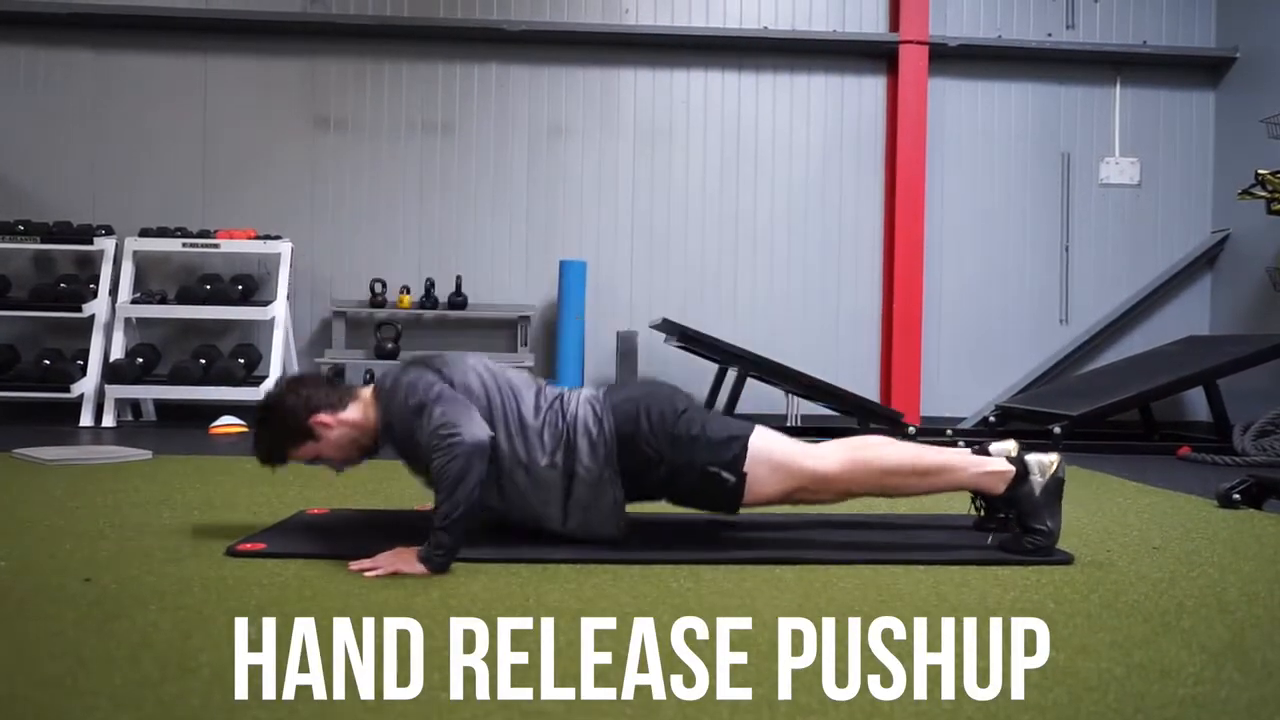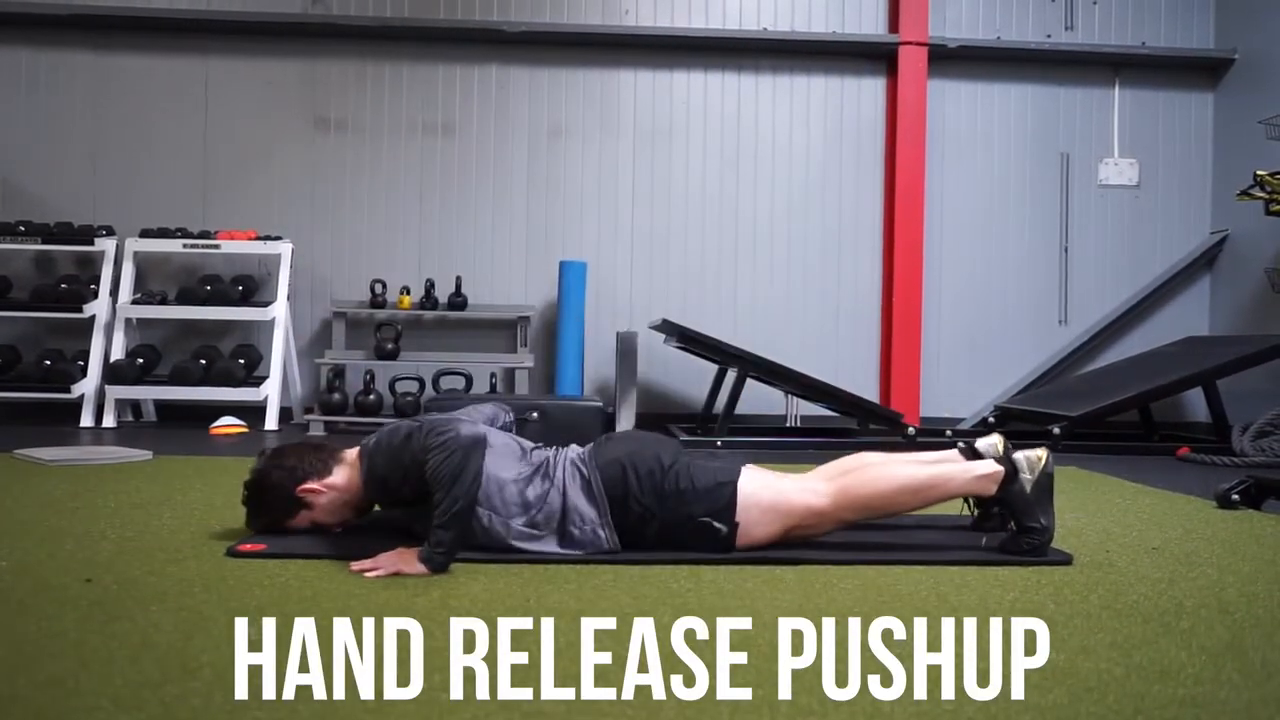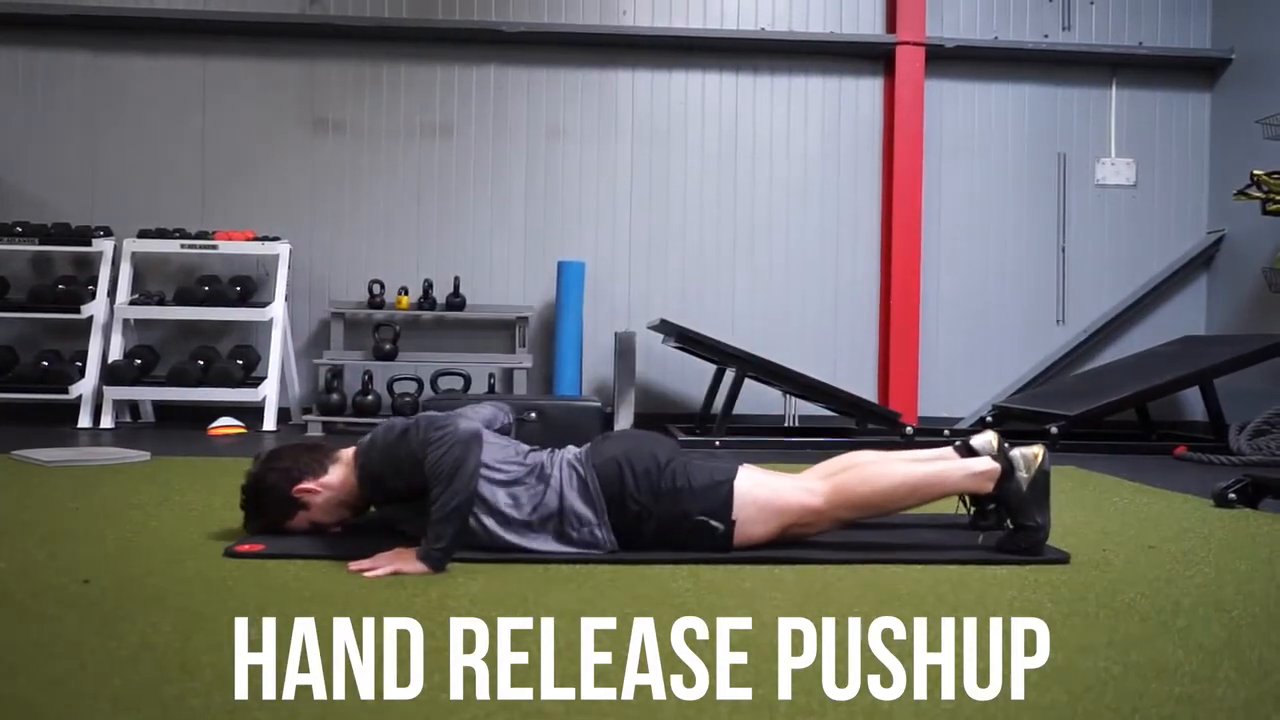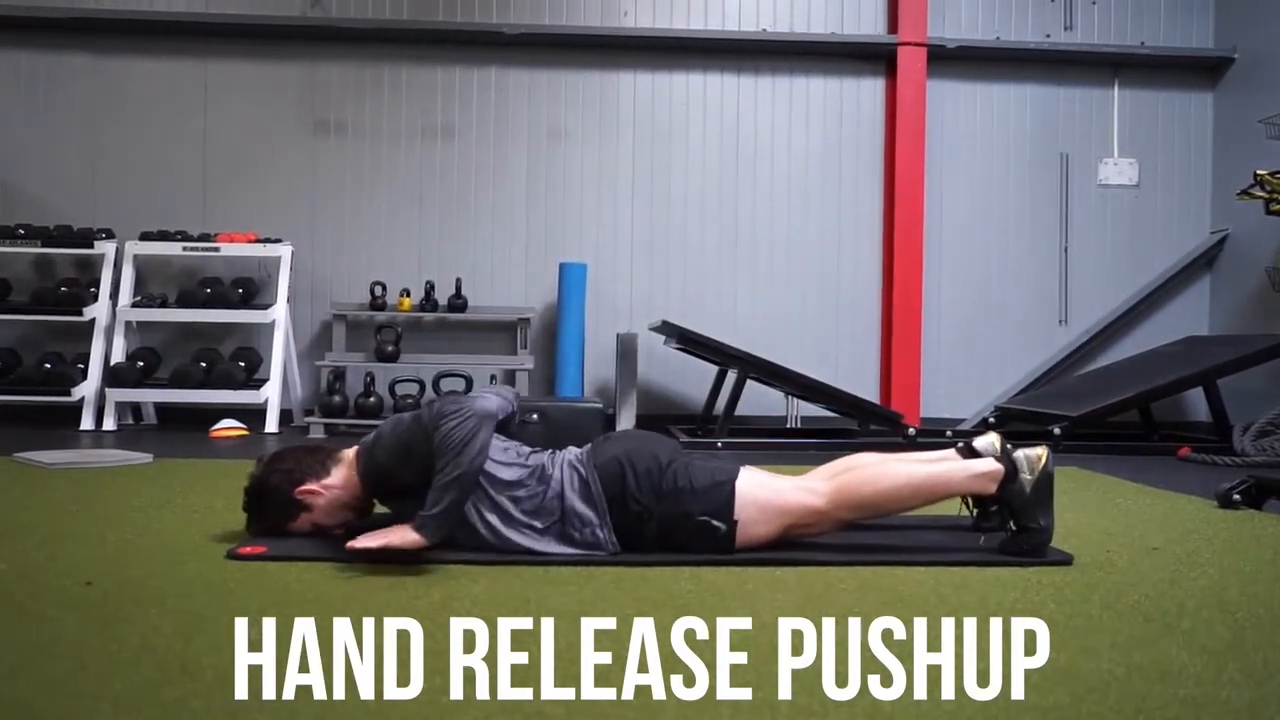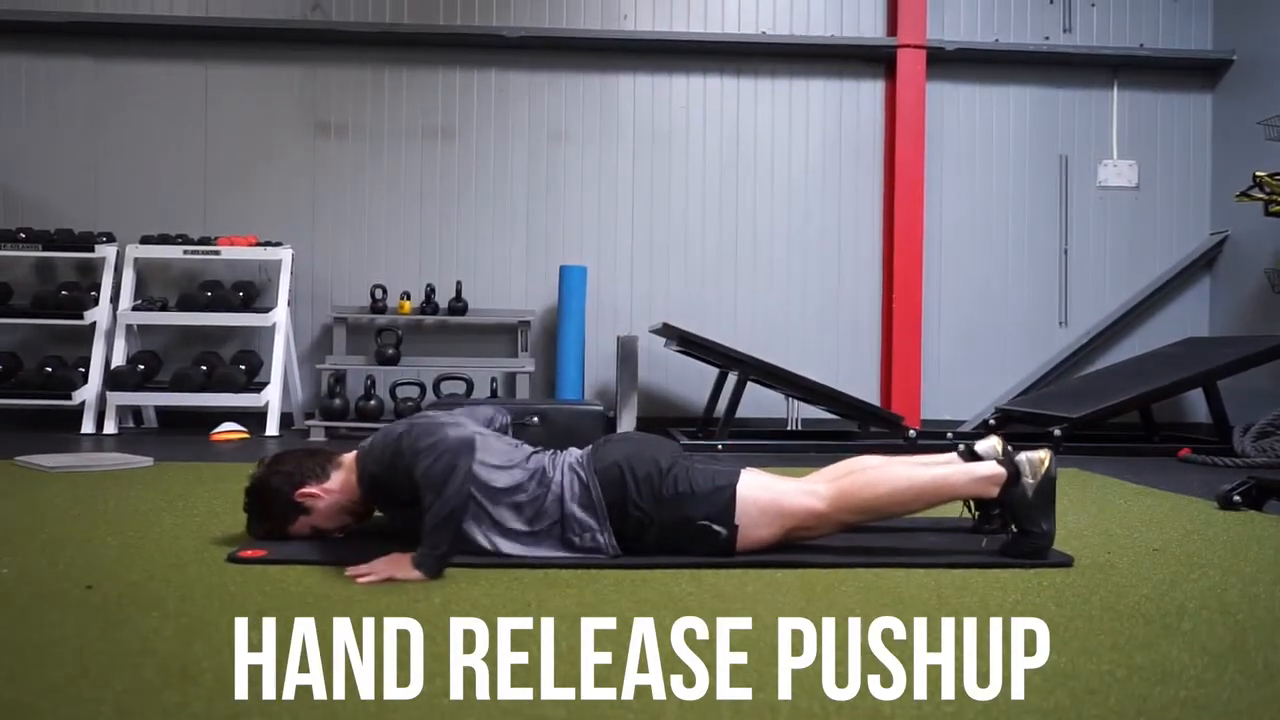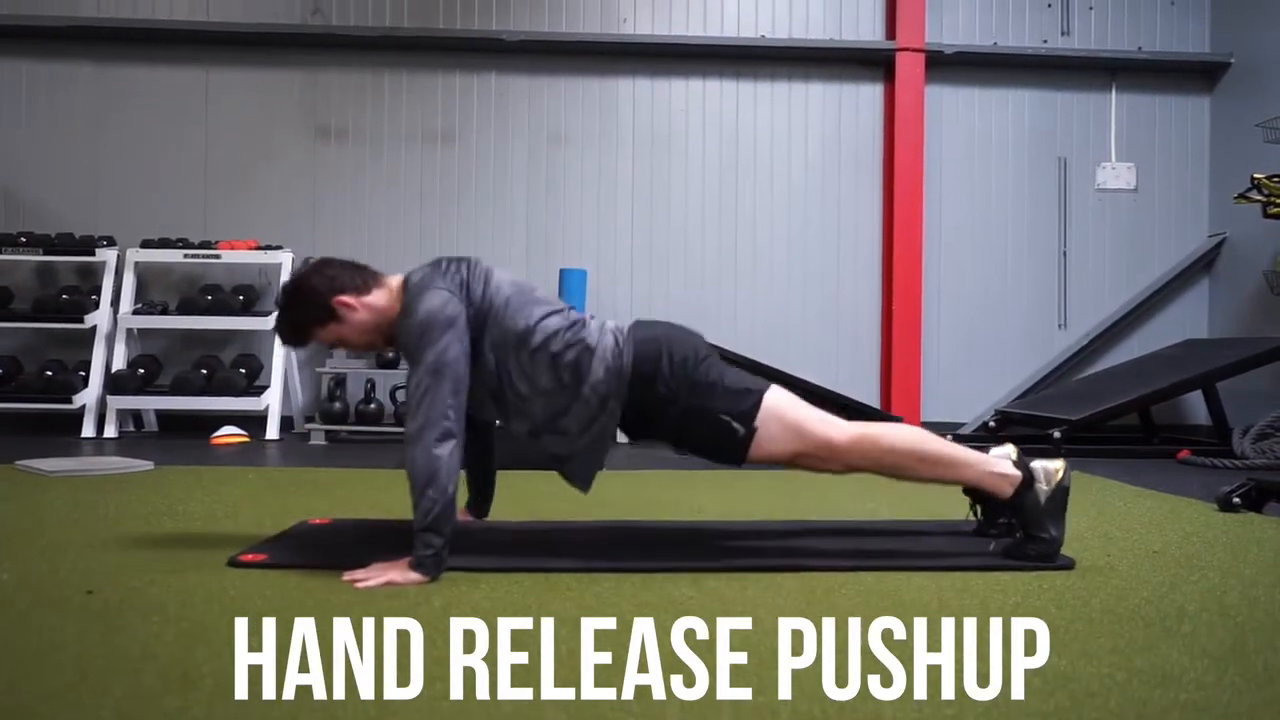
dt=0.5s
person 1, frame 1
left shoulder: (402, 393)
right shoulder: (417, 383)
left elbow: (471, 444)
left wrist: (433, 552)
right wrist: (455, 517)
left hip: (631, 440)
right hip: (624, 424)
left knee: (818, 473)
right knee: (815, 475)
left ankle: (1011, 474)
right ankle: (989, 455)
person 1, frame 2
left shoulder: (384, 459)
right shoulder: (403, 451)
left elbow: (464, 442)
right elbow: (493, 413)
left wrist: (432, 554)
right wrist: (438, 522)
left hip: (626, 496)
right hip: (615, 476)
left knee: (815, 506)
right knee: (810, 495)
left ankle: (1002, 474)
right ankle: (977, 457)
person 1, frame 3
left shoulder: (381, 456)
right shoulder: (400, 454)
left elbow: (460, 438)
right elbow: (493, 413)
left wrist: (430, 550)
right wrist: (428, 522)
left hip: (623, 495)
right hip: (615, 474)
left knee: (810, 504)
right knee: (810, 495)
left ankle: (994, 471)
right ankle: (971, 455)
person 1, frame 4
left shoulder: (385, 454)
right shoulder: (403, 456)
left elbow: (472, 414)
right elbow: (500, 400)
left wrist: (425, 525)
left hip: (626, 496)
right hip: (615, 478)
left knee: (813, 505)
right knee: (811, 491)
left ankle: (1001, 473)
right ankle: (975, 456)
person 1, frame 5
left shoulder: (382, 459)
right shoulder: (401, 452)
left elbow: (452, 440)
right elbow: (492, 413)
left wrist: (426, 556)
right wrist: (442, 522)
left hip: (623, 499)
right hip: (617, 476)
left knee: (813, 506)
right knee: (815, 494)
left ankle: (1001, 475)
right ankle: (978, 459)
person 1, frame 6
left shoulder: (428, 301)
right shoulder: (437, 297)
left elbow: (434, 431)
right elbow: (475, 407)
left wrist: (425, 558)
right wrist: (476, 504)
left hip: (646, 375)
right hip: (639, 371)
left knee: (830, 442)
right knee: (823, 448)
left ankle: (1020, 481)
right ankle: (995, 467)
